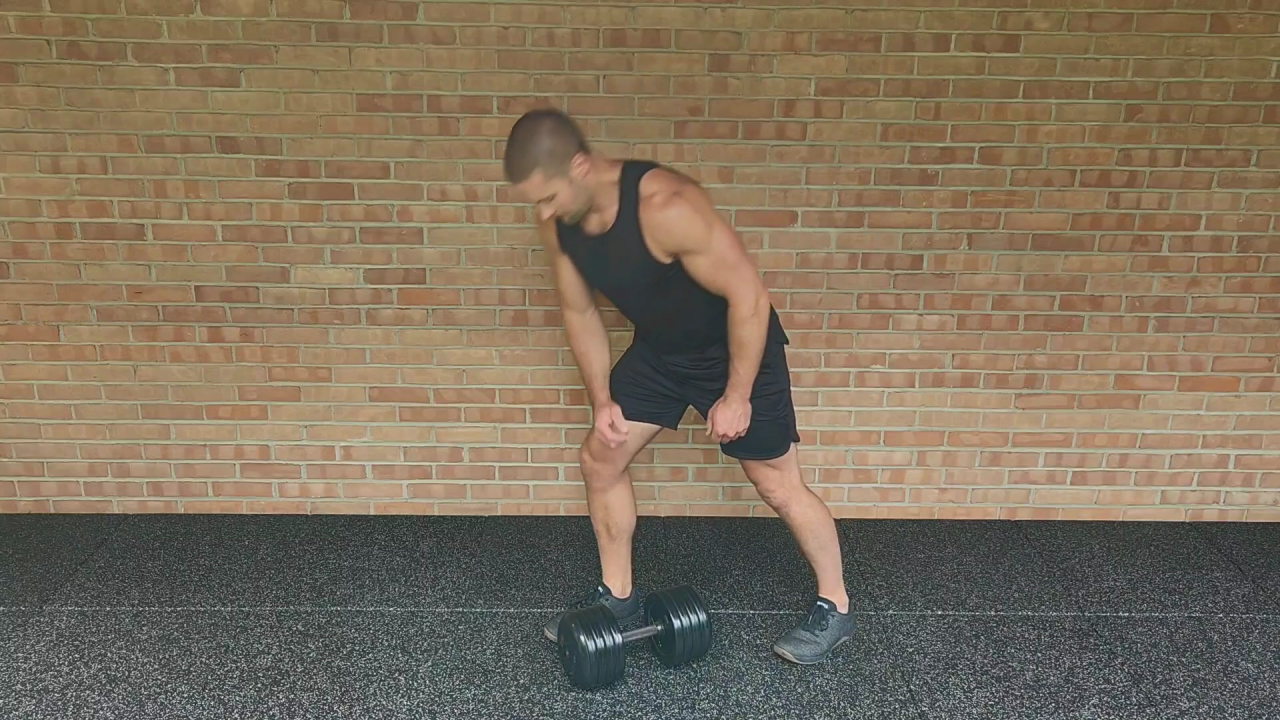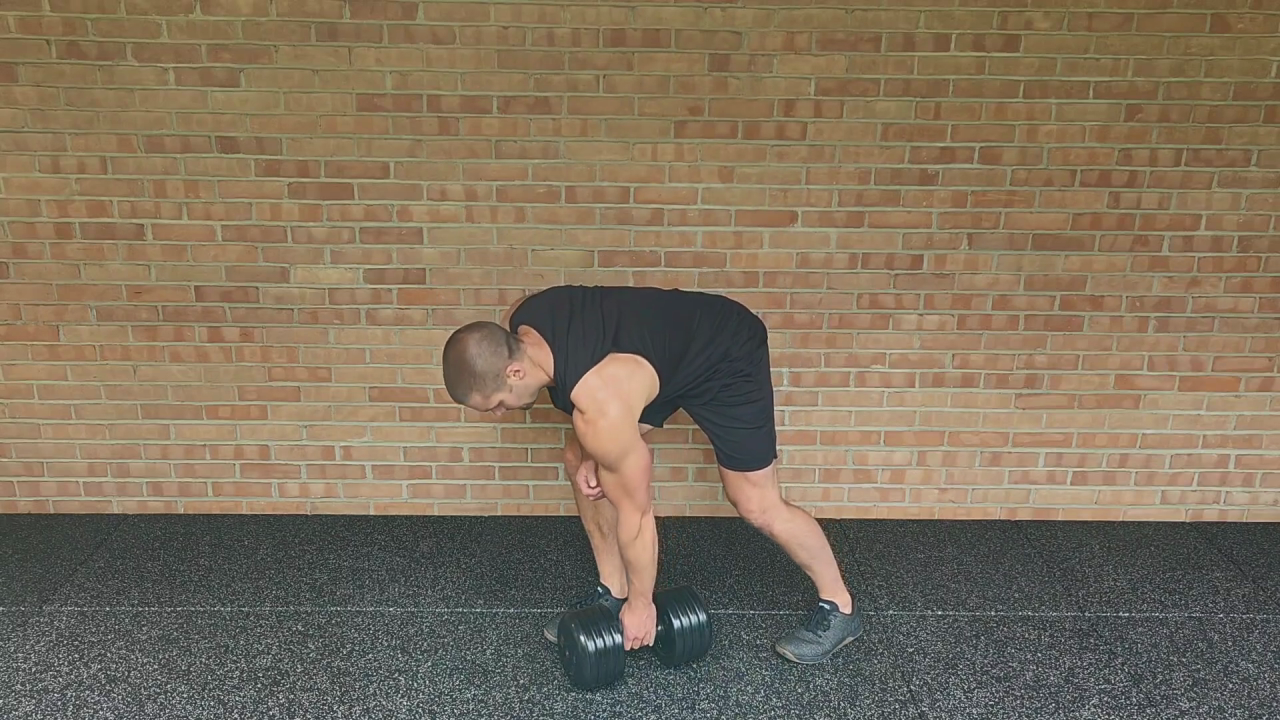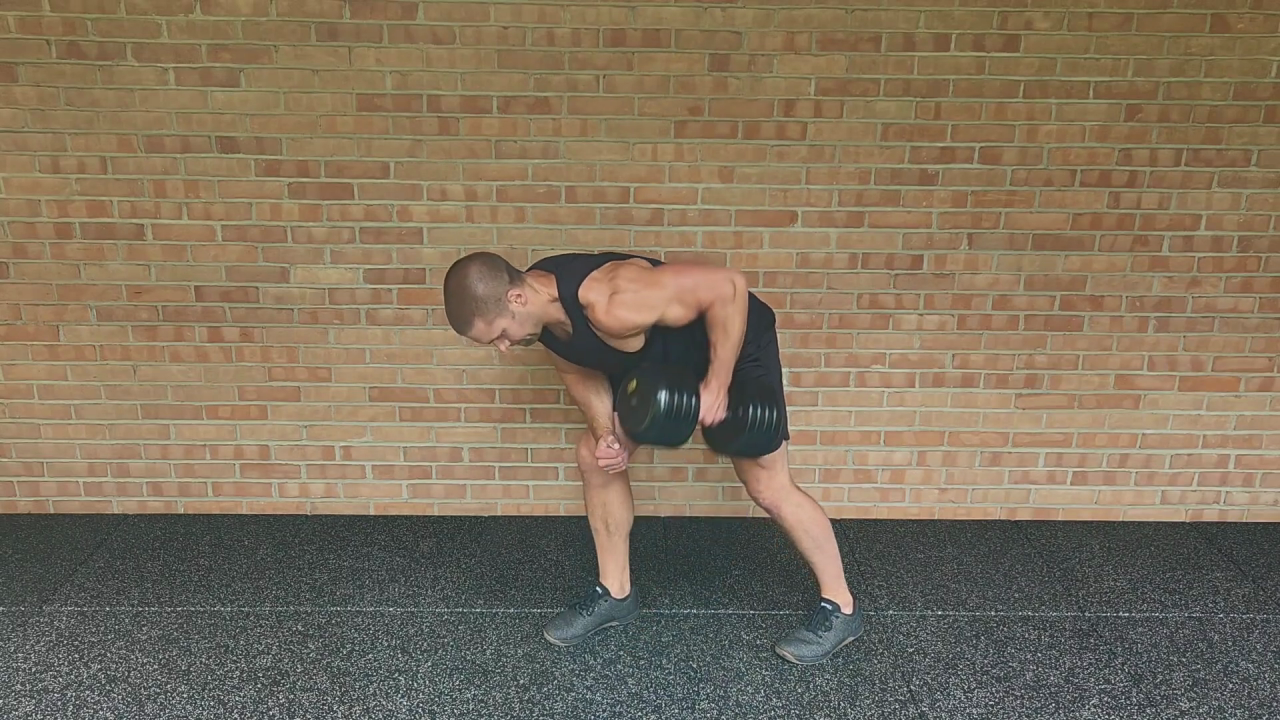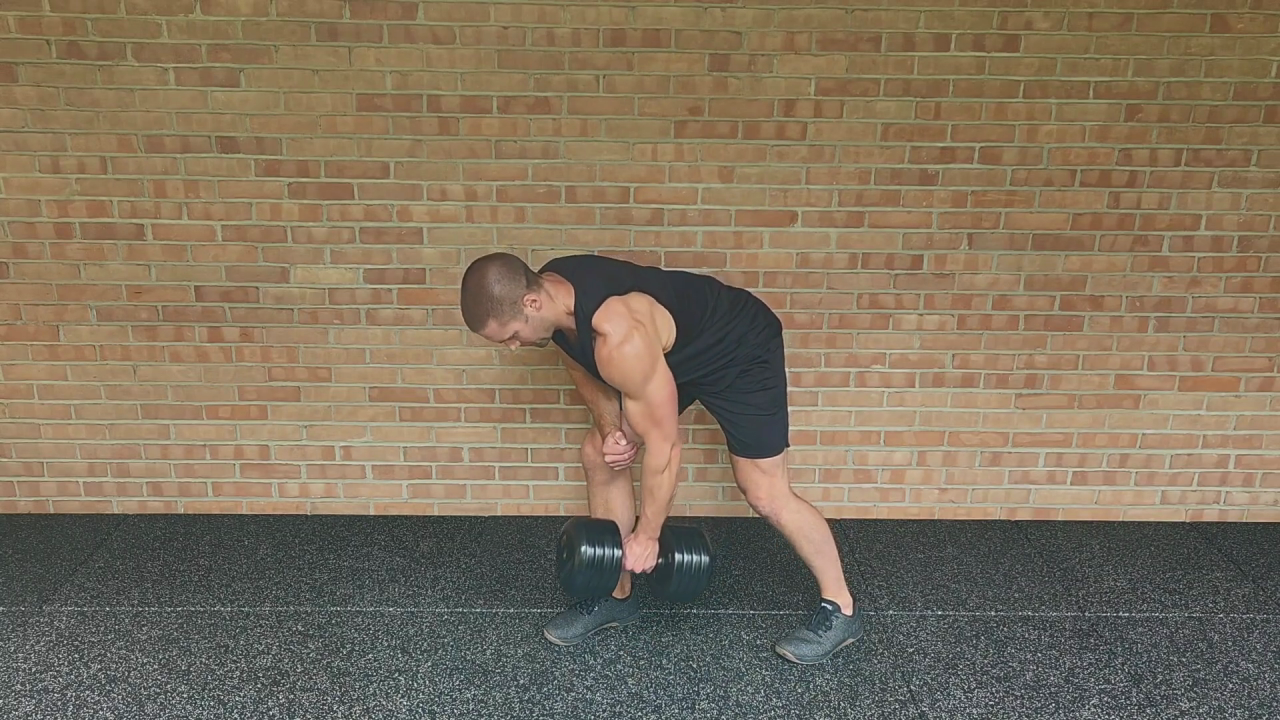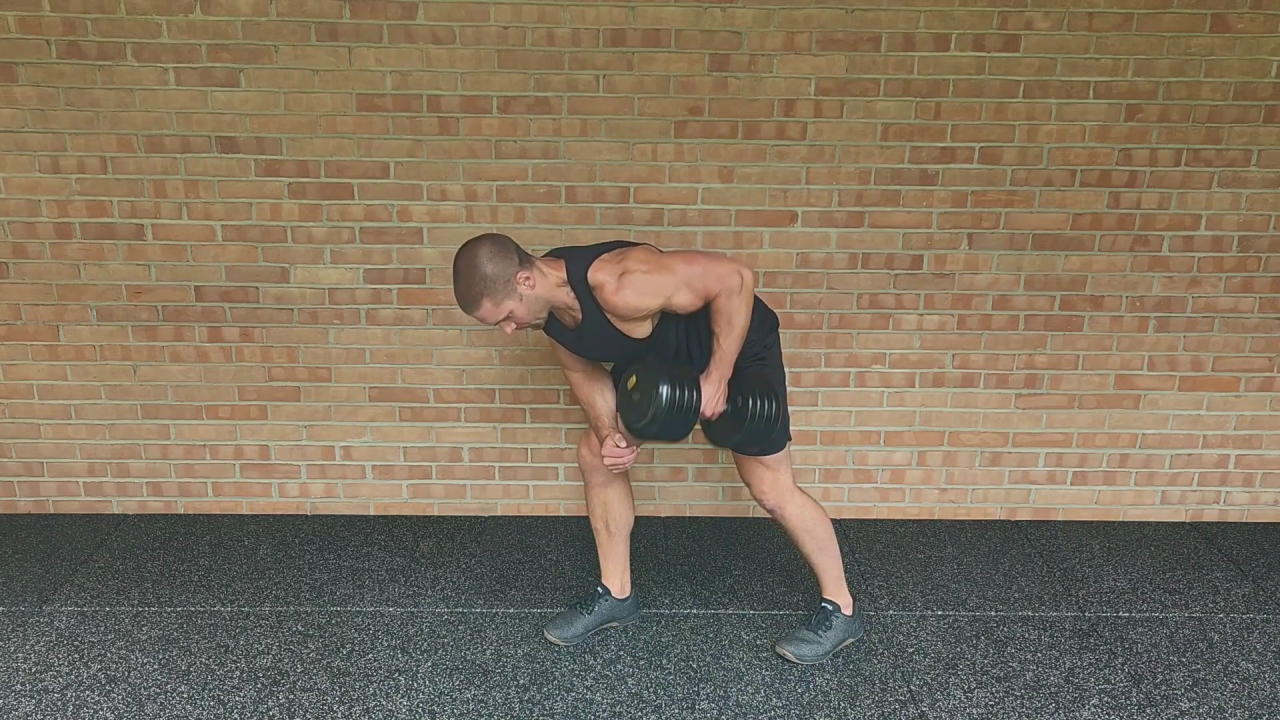
dt=1s
person 1, frame 1
left shoulder: (665, 206)
right shoulder: (558, 224)
left elbow: (750, 296)
right elbow: (580, 310)
left wrist: (736, 397)
right wrist: (602, 400)
left hip: (739, 343)
right hip: (661, 351)
left knee: (776, 486)
right knee: (600, 458)
left ankle: (834, 606)
right ankle: (618, 595)
person 1, frame 2
left shoulder: (600, 402)
right shoulder: (515, 327)
left elbow: (635, 512)
left wrist: (641, 604)
right wrist: (589, 452)
left hip: (726, 356)
right hip: (666, 346)
left knee: (757, 504)
right knee: (579, 462)
left ankle: (839, 608)
right ankle: (613, 592)
person 1, frame 3
left shoulder: (609, 305)
right shoulder: (539, 303)
left elbow: (728, 287)
right elbow: (578, 368)
left wrist: (717, 385)
right wrist: (604, 432)
left hip: (732, 346)
right hip: (658, 356)
left knee: (768, 488)
right knee: (594, 458)
left ankle: (841, 608)
right ankle: (616, 593)
person 1, frame 4
left shoulder: (620, 337)
right shoulder: (550, 289)
left elbow: (661, 445)
right elbow: (583, 364)
left wrist: (646, 535)
right wrist: (609, 428)
left hip: (741, 349)
right hip: (675, 351)
left knee: (765, 494)
right knee: (598, 455)
left ankle: (841, 608)
right ankle: (616, 594)
person 1, frame 5
left shoulder: (616, 287)
right shoulder: (545, 298)
left elbow: (734, 278)
right elbow: (582, 370)
left wrist: (716, 376)
right wrist: (608, 433)
left hip: (737, 343)
right hip: (661, 354)
left knee: (771, 489)
right knee: (595, 456)
left ankle: (841, 608)
right ankle: (616, 595)
